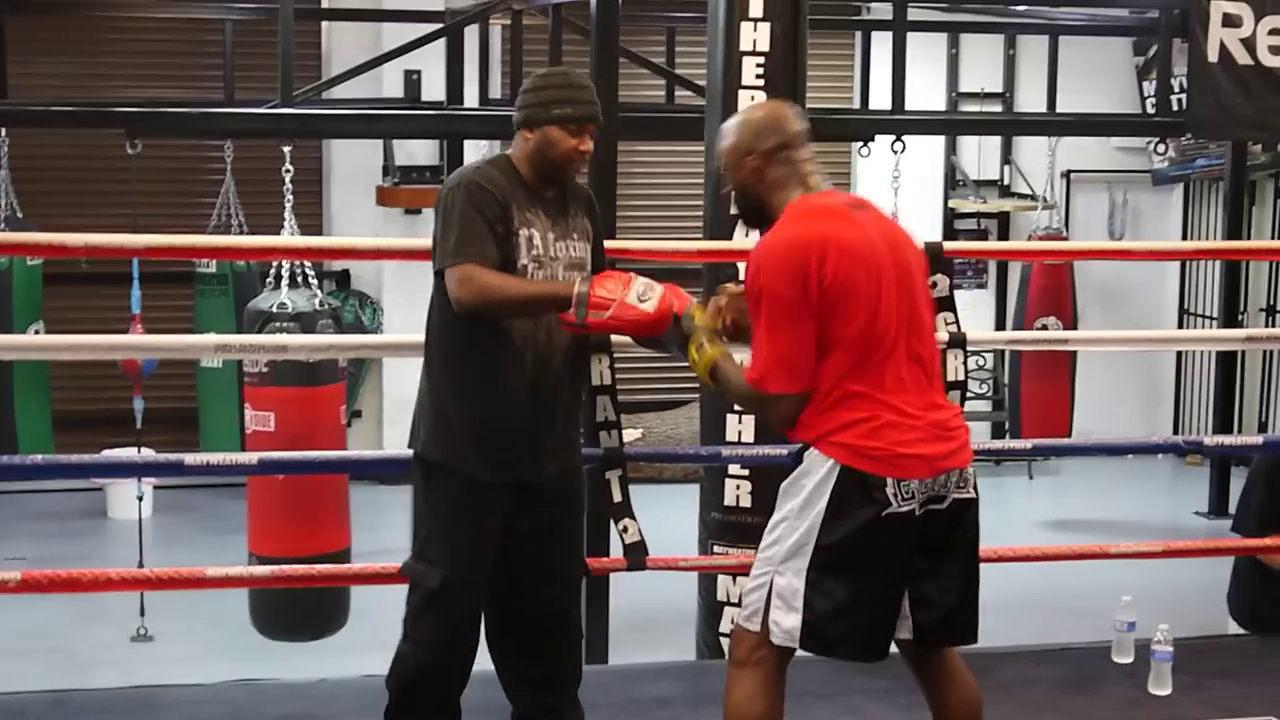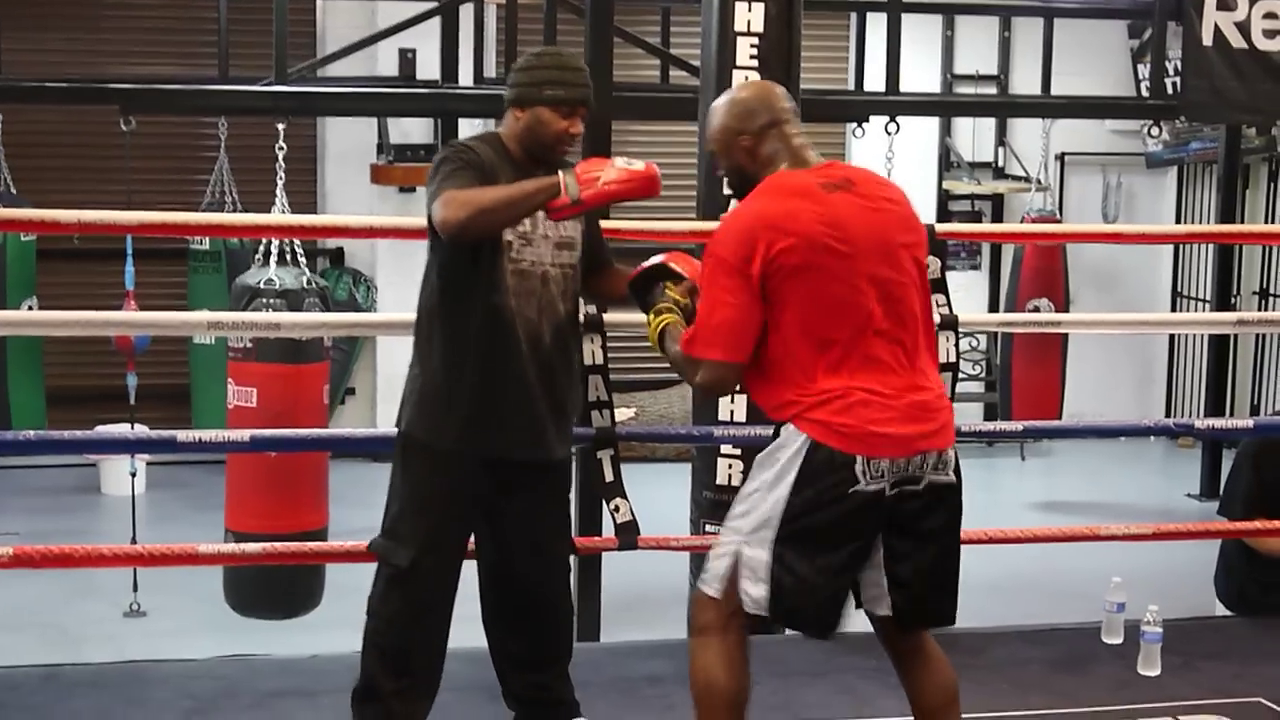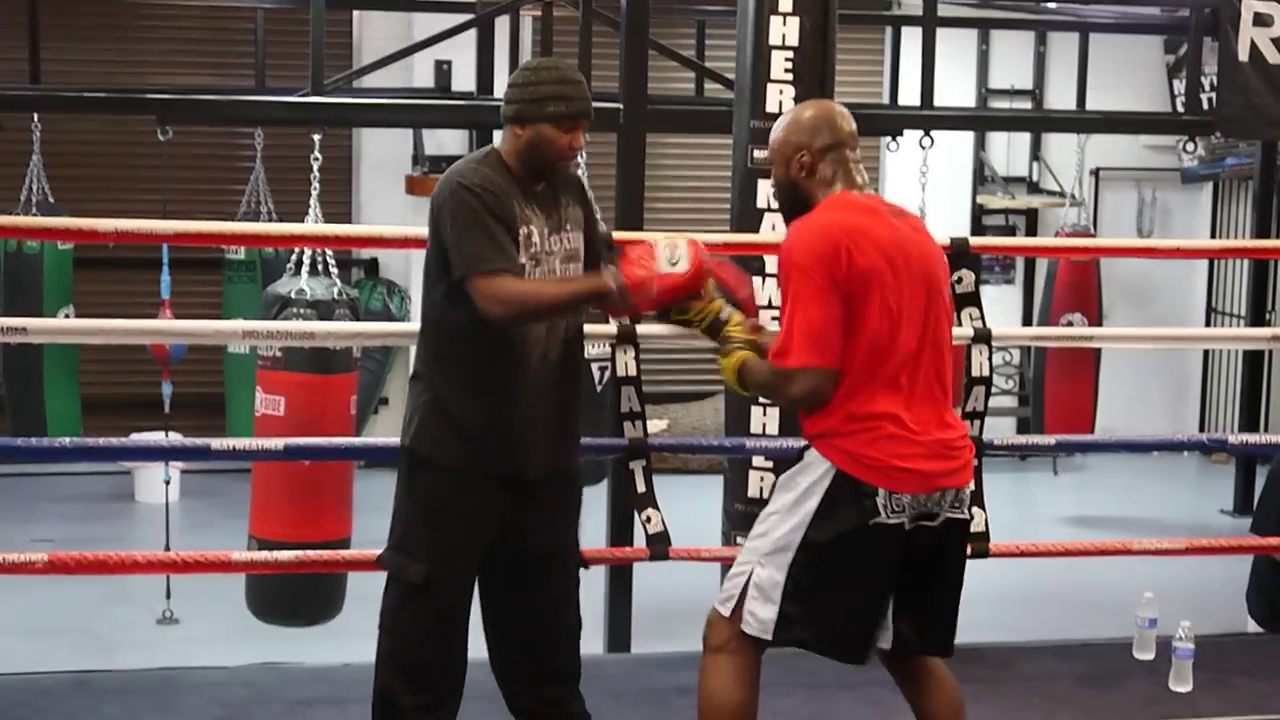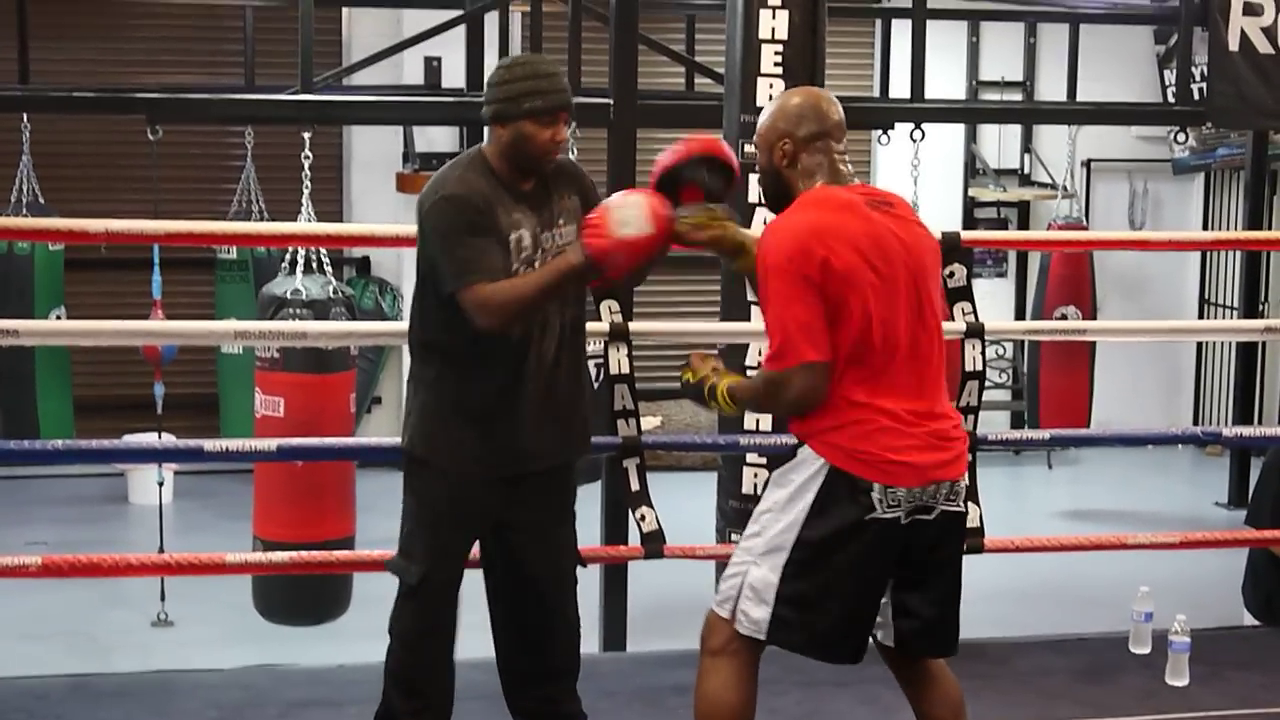
dt=0.5s
person 1, frame 1
left shoulder: (581, 204)
right shoulder: (476, 189)
left elbow: (597, 303)
right elbow: (467, 287)
left wrist: (647, 310)
right wrist: (574, 294)
left hip: (550, 446)
right hip: (466, 442)
left knee: (549, 598)
right knee: (449, 597)
person 1, frame 2
left shoulder: (569, 186)
right shoulder: (467, 161)
left elbow: (595, 278)
right elbow: (454, 218)
right wrist: (561, 187)
left hip: (538, 422)
right hip: (452, 421)
left knee: (538, 579)
right knee: (418, 576)
person 1, frame 3
left shoulder: (568, 189)
right shoulder: (468, 189)
left elbow: (597, 280)
right elbow: (497, 299)
left wrist: (657, 289)
right wrist: (614, 284)
left hip: (545, 437)
right hip: (460, 439)
left knee: (549, 591)
right knee: (434, 593)
person 1, frame 4
left shoulder: (567, 180)
right shoulder: (455, 196)
left elbow: (613, 261)
right elbow: (488, 310)
left wrist: (659, 227)
right wrist: (579, 261)
left hip: (544, 433)
right hip: (457, 435)
left knee: (544, 588)
right knee: (430, 590)
person 2, frame 1
left shoulder: (784, 249)
right shoulder: (880, 225)
left elbow: (780, 403)
left wrist: (707, 354)
right wrist: (762, 320)
left hip: (859, 471)
right hip: (943, 461)
left knee: (756, 649)
right knee: (932, 647)
person 2, frame 2
left shoulder: (748, 225)
right shoulder: (888, 197)
left elbow: (712, 375)
left wrist: (668, 316)
left hip: (833, 451)
right hip: (923, 443)
left knee: (717, 615)
right knee: (907, 632)
person 2, frame 3
left shoulder: (817, 235)
right shoulder: (915, 232)
left elbow: (808, 385)
left wrist: (738, 362)
right wrist: (772, 344)
left hip: (860, 474)
right hip: (943, 474)
left knee: (730, 639)
right knee: (912, 650)
person 2, frame 4
left shoulder: (792, 234)
right shoulder: (900, 217)
left elbow: (800, 386)
left wrist: (722, 388)
right wrist: (731, 235)
left hip: (850, 471)
right hip: (938, 468)
left knee: (727, 638)
right knee: (913, 648)
